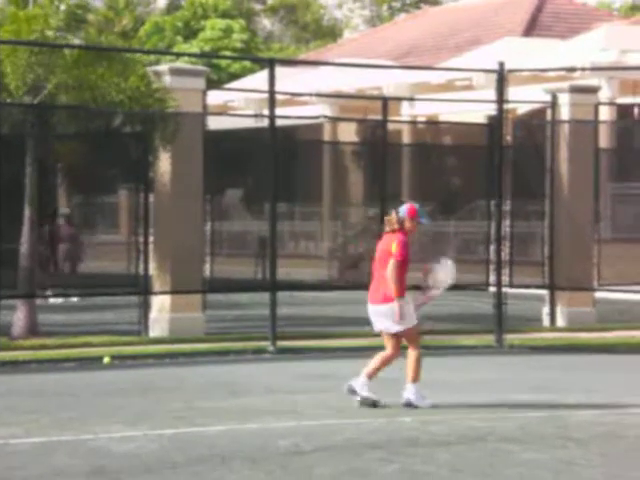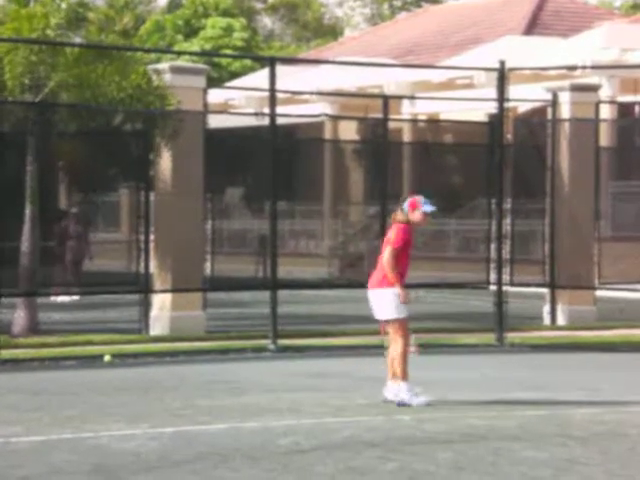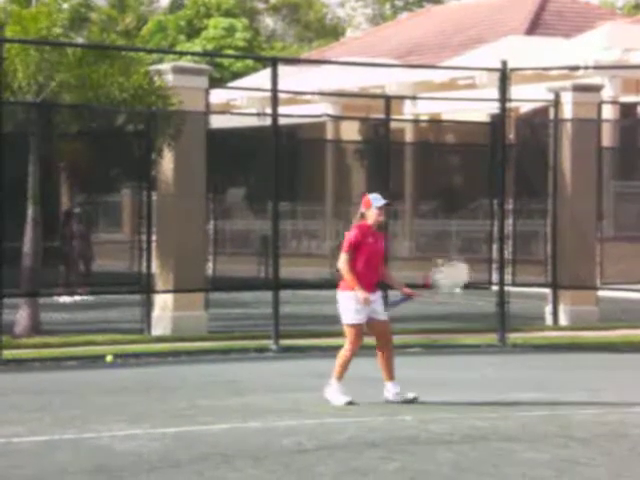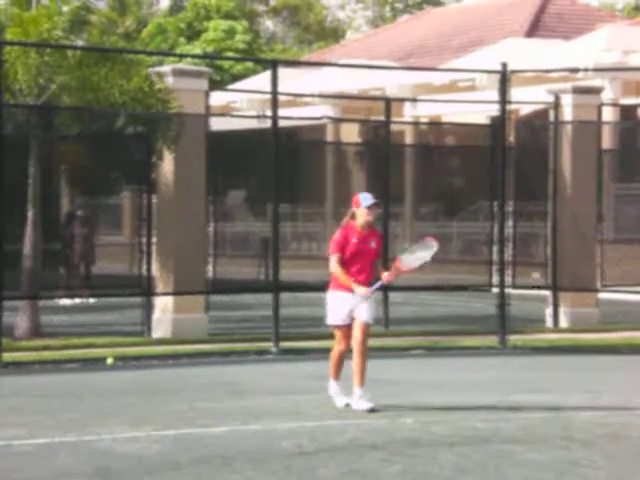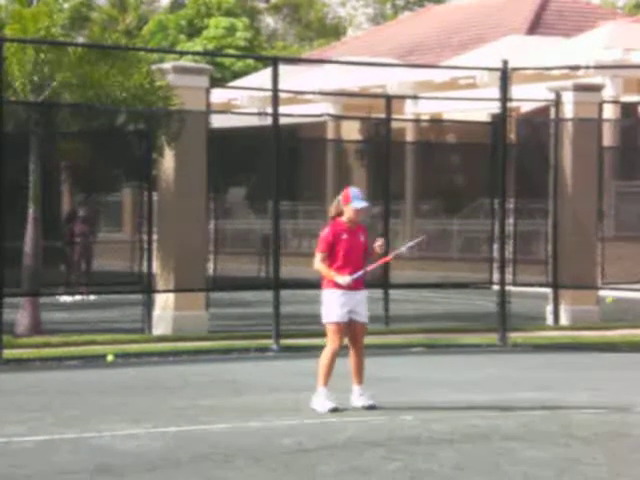
dt=0.5s
person 1, frame 1
left shoulder: (387, 238)
right shoulder: (400, 240)
right elbow: (391, 271)
left wrist: (401, 295)
right wrist: (397, 300)
left hip: (375, 302)
right hip: (390, 302)
left knee: (392, 350)
right knee: (415, 345)
left ankle: (361, 382)
right ankle: (411, 393)
person 1, frame 2
left shoulder: (402, 230)
right shoulder: (402, 228)
right elbow: (386, 258)
right wrist: (399, 286)
left hip: (382, 289)
right hip: (385, 289)
left knee: (398, 340)
right knee: (401, 339)
left ankle: (395, 389)
right ankle: (401, 389)
person 1, frame 3
left shoulder: (380, 236)
right shoulder: (357, 232)
right elbow: (342, 264)
left wrist: (401, 287)
right wrist: (358, 289)
left hip: (372, 295)
right hip: (352, 294)
left knee: (386, 341)
right knee: (353, 343)
left ankle: (391, 389)
right ankle: (333, 387)
person 1, frame 4
left shoulder: (376, 236)
right shoulder: (343, 233)
right elbow: (334, 266)
left wrist: (382, 275)
right wrist: (355, 286)
left hip: (364, 296)
right hip: (341, 294)
left knee: (360, 344)
right knee: (342, 345)
left ankle: (358, 394)
right ankle: (334, 384)
person 1, frame 5
left shoulder: (361, 230)
right shoulder: (331, 230)
right elbow: (318, 263)
left wrist: (375, 250)
right wrist: (337, 277)
left hip: (358, 293)
right hip: (335, 293)
left knee: (357, 344)
right knee: (334, 345)
left ankle: (358, 392)
right ankle: (321, 394)
